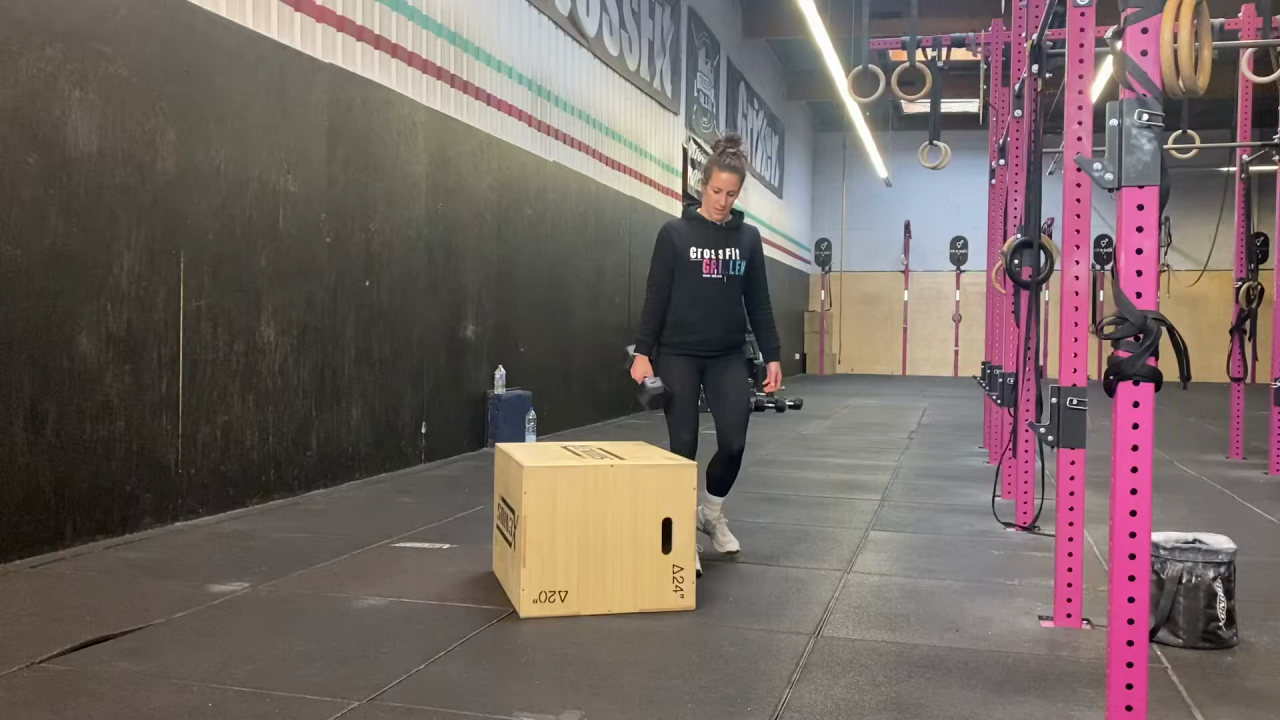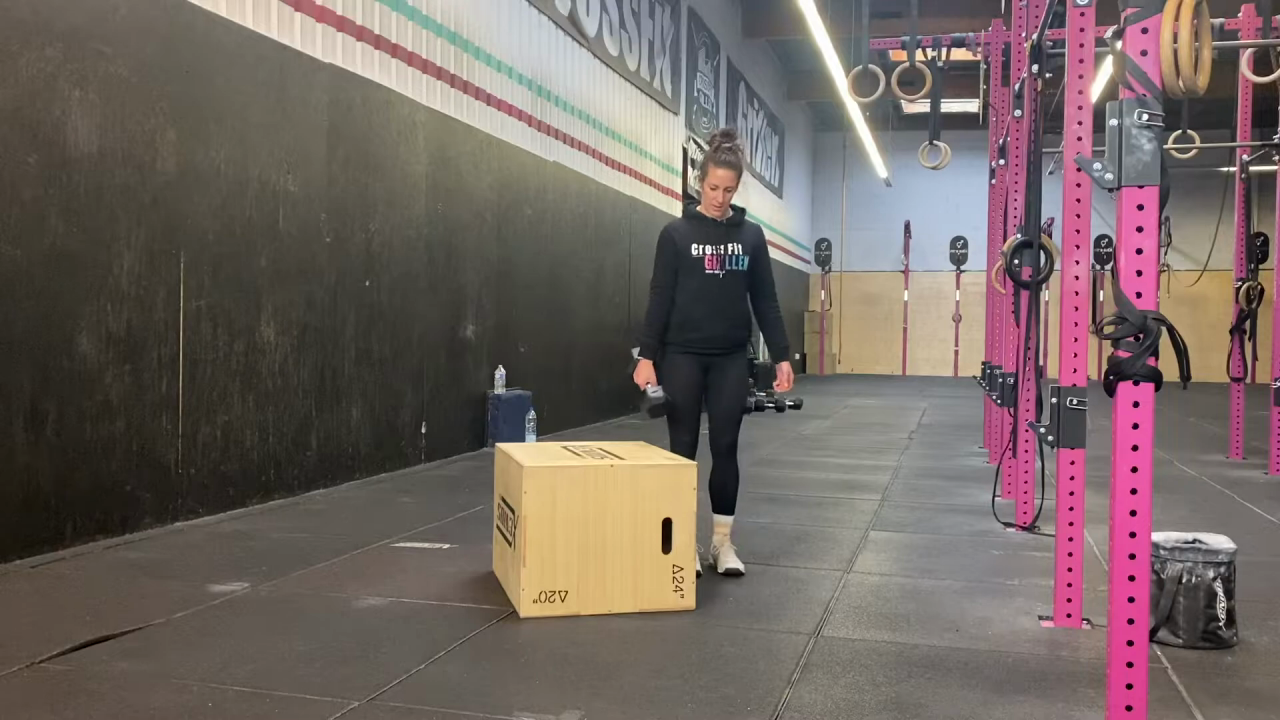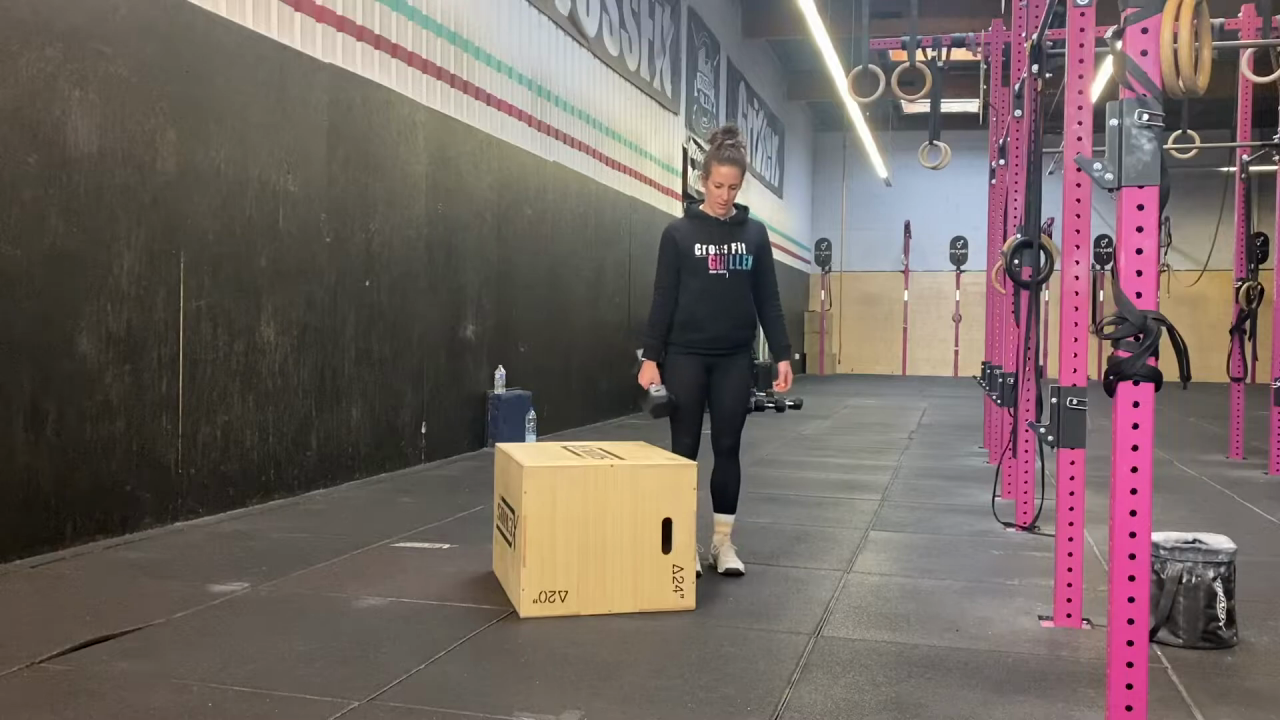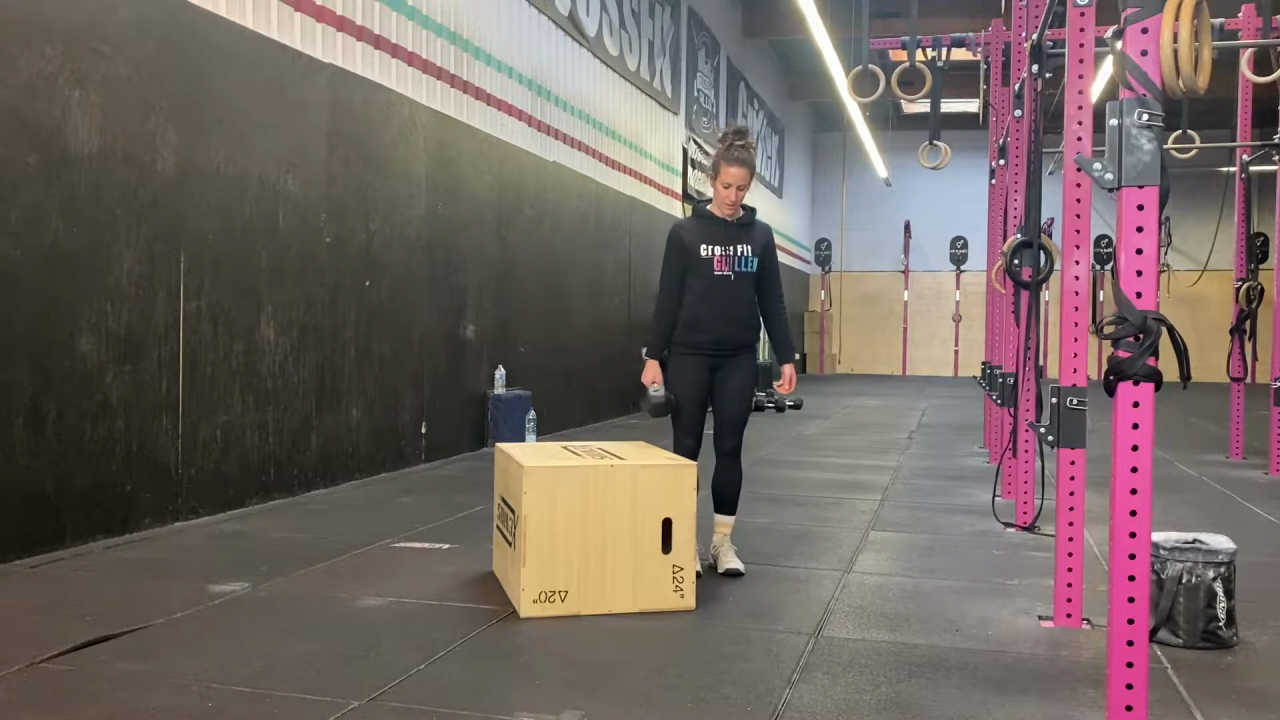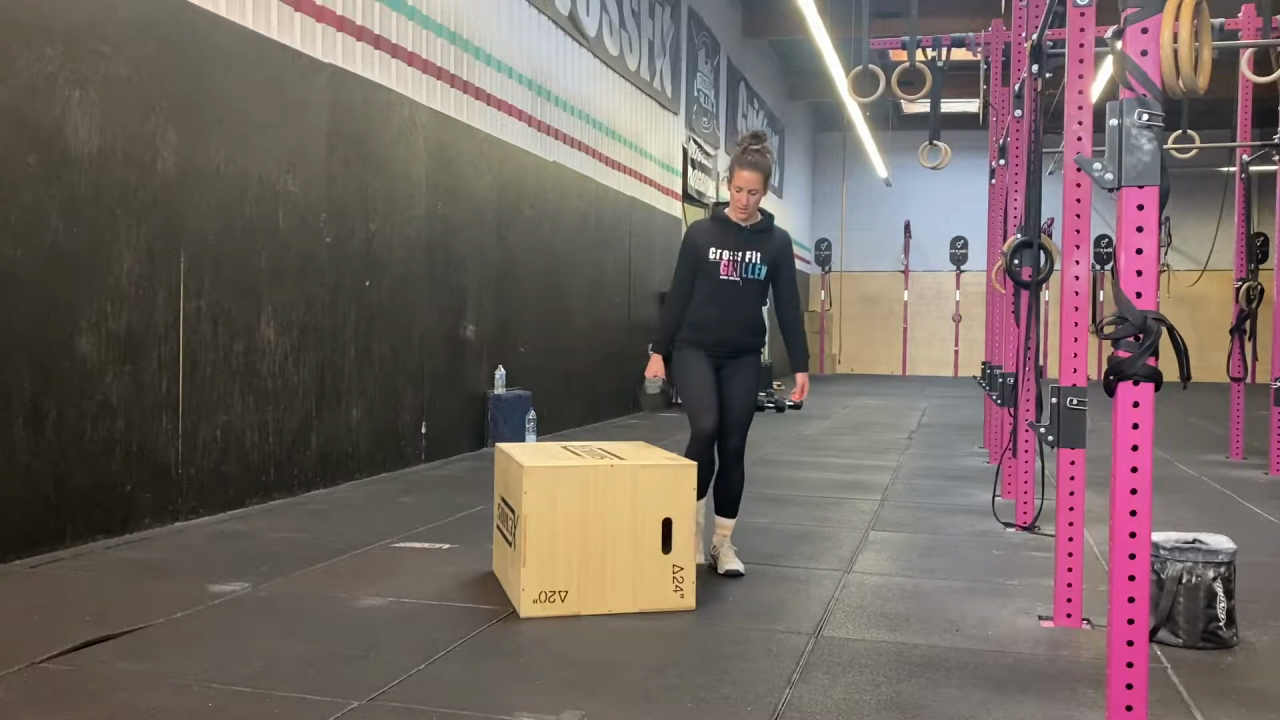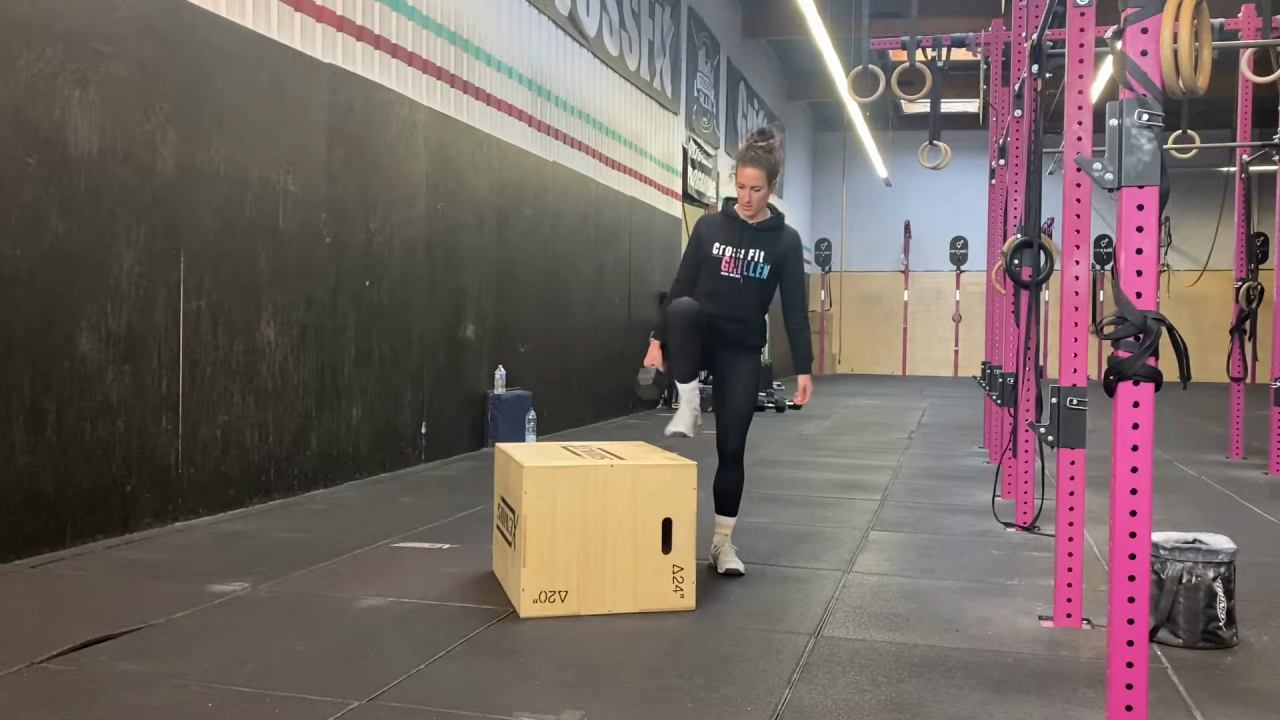
dt=0.3s
person 1, frame 1
left shoulder: (748, 237)
right shoulder: (674, 233)
left elbow: (759, 301)
right elbow: (656, 296)
left wrist: (772, 355)
right wrist: (643, 352)
left hip: (728, 356)
right hip: (678, 354)
left knee: (734, 443)
right knee: (684, 445)
left ankle: (709, 508)
person 1, frame 2
left shoulder: (751, 234)
right shoulder: (676, 232)
left elbow: (765, 300)
right elbow: (659, 298)
left wrist: (782, 355)
right wrist: (647, 356)
left hip: (731, 357)
right hip: (682, 355)
left knee: (726, 447)
right knee: (684, 446)
left ankle: (723, 541)
person 1, frame 3
left shoulder: (754, 233)
right shoulder: (679, 232)
left elbow: (768, 299)
right elbow: (663, 299)
left wrist: (782, 355)
right wrist: (650, 357)
left hip: (735, 358)
right hip: (686, 355)
left knee: (727, 448)
right knee: (685, 448)
left ankle: (723, 541)
person 1, frame 4
left shoulder: (760, 234)
right shoulder: (685, 232)
left elbow: (772, 301)
right elbow: (667, 298)
left wrist: (786, 357)
right wrist: (653, 357)
left hip: (739, 358)
right hip: (689, 355)
left knee: (729, 449)
right knee: (686, 448)
left ankle: (723, 541)
person 1, frame 5
left shoulder: (777, 241)
right shoulder: (701, 232)
left elbow: (788, 308)
right elbow: (678, 294)
left wrist: (800, 366)
right wrist: (658, 351)
left hip: (743, 356)
right hip: (694, 346)
left knee: (733, 449)
right knee: (705, 430)
left ankle: (724, 541)
right ankle: (696, 526)
person 1, frame 6
left shoulder: (785, 240)
right shoulder: (709, 225)
left elbow: (795, 307)
right elbow: (681, 283)
left wrist: (804, 368)
right wrist: (658, 337)
left hip: (743, 351)
right hip: (696, 335)
left knee: (732, 447)
right knee: (684, 311)
left ankle: (723, 541)
right ankle: (686, 409)
